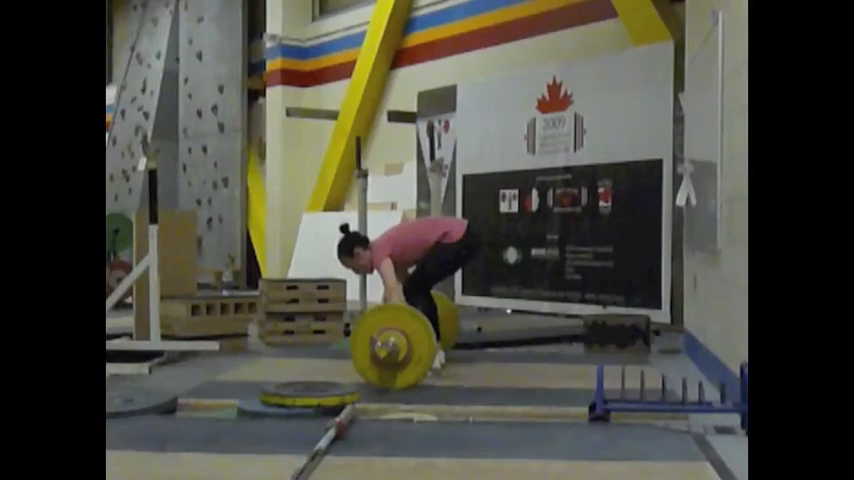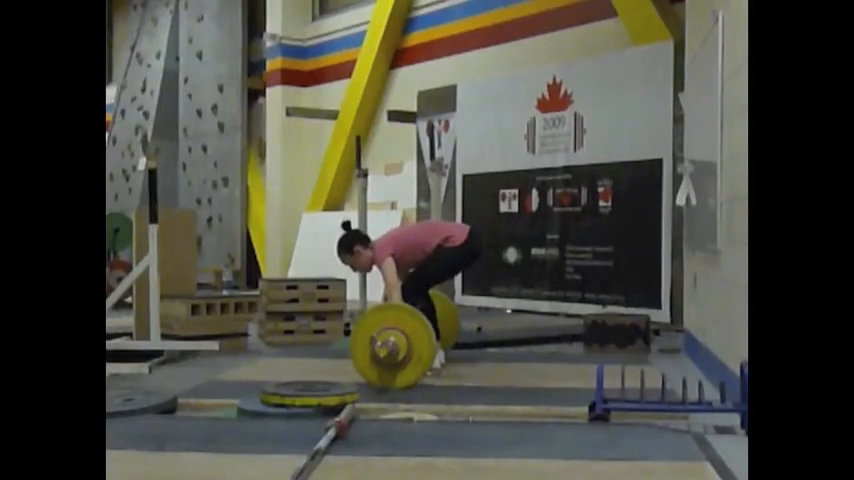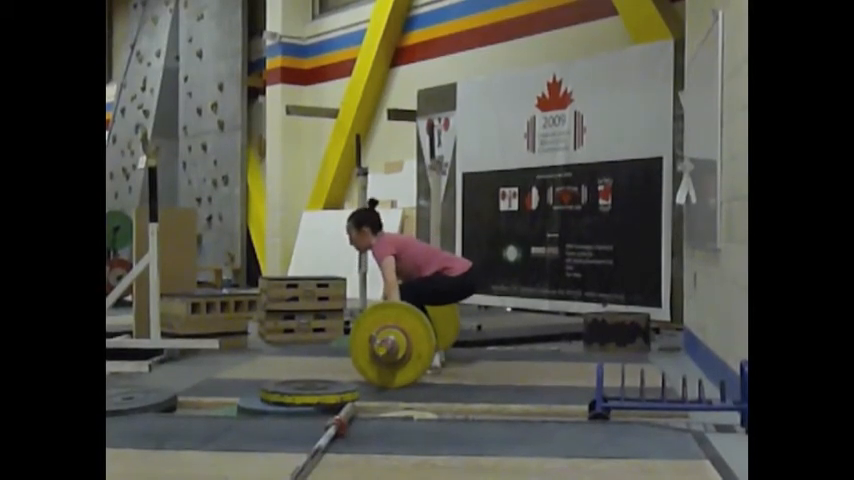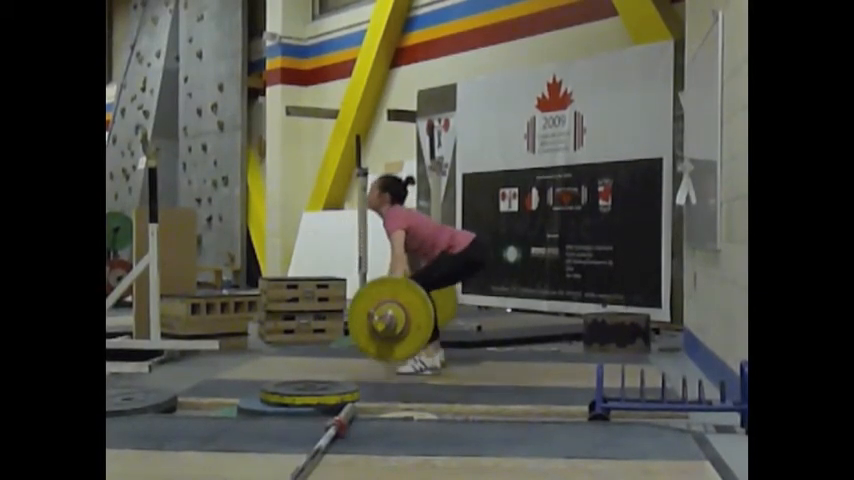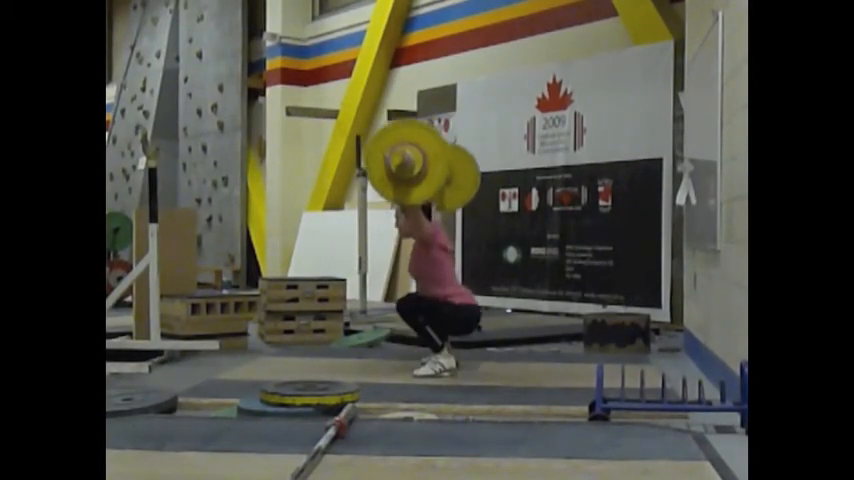
dt=1s
person 1, frame 1
left shoulder: (378, 252)
right shoulder: (388, 250)
left elbow: (393, 291)
right elbow: (402, 284)
left hip: (456, 239)
right hip: (462, 236)
left knee: (414, 290)
right knee: (418, 289)
person 1, frame 2
left shoulder: (380, 250)
right shoulder: (388, 247)
left elbow: (393, 290)
right elbow: (399, 285)
left hip: (459, 243)
right hip: (464, 239)
left knee: (412, 290)
right knee: (416, 290)
person 1, frame 3
left shoulder: (381, 246)
right shoulder: (390, 241)
left elbow: (392, 286)
left hip: (458, 278)
right hip: (462, 274)
right knee: (409, 296)
person 1, frame 4
left shoulder: (393, 217)
right shoulder: (401, 214)
left elbow: (399, 260)
right elbow: (415, 255)
left hip: (464, 252)
right hip: (468, 249)
left ankle: (430, 357)
right ankle: (433, 351)
person 1, frame 5
left shoulder: (428, 236)
right shoulder: (433, 233)
left elbow: (414, 209)
left hip: (462, 313)
right hip: (462, 310)
left knee: (408, 305)
right knee: (413, 305)
left ankle: (444, 359)
right ankle: (443, 352)
